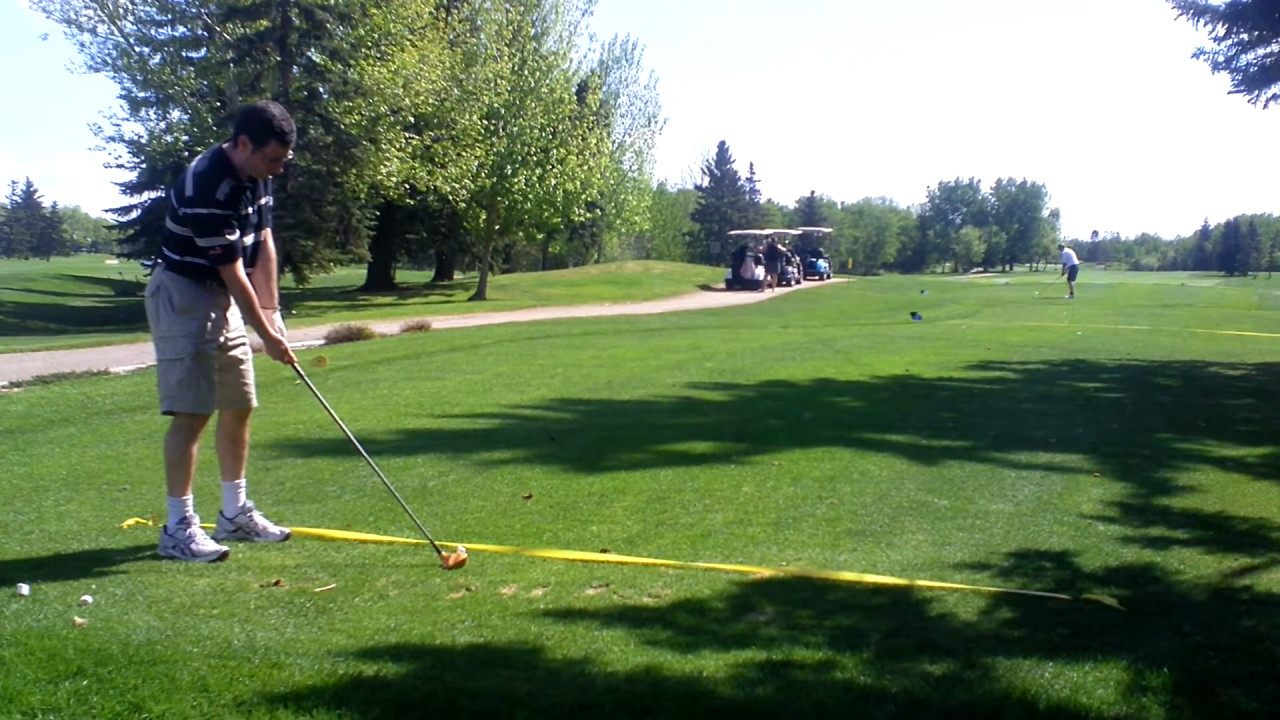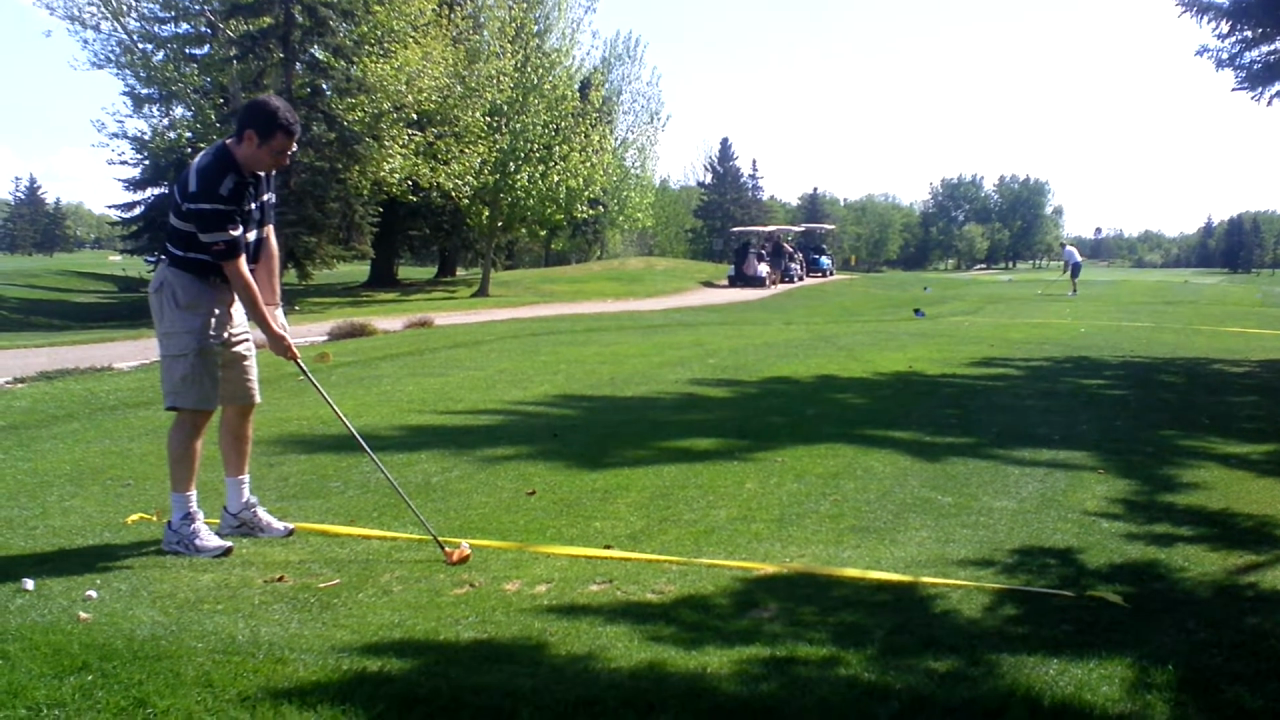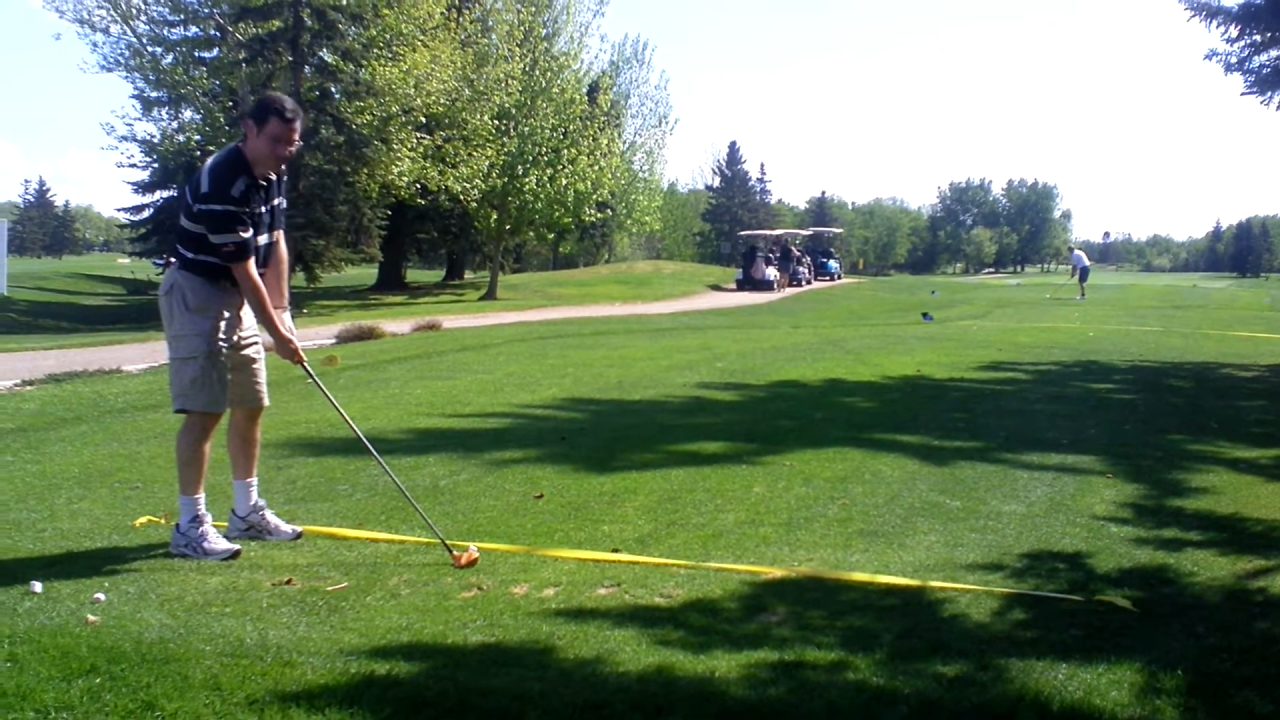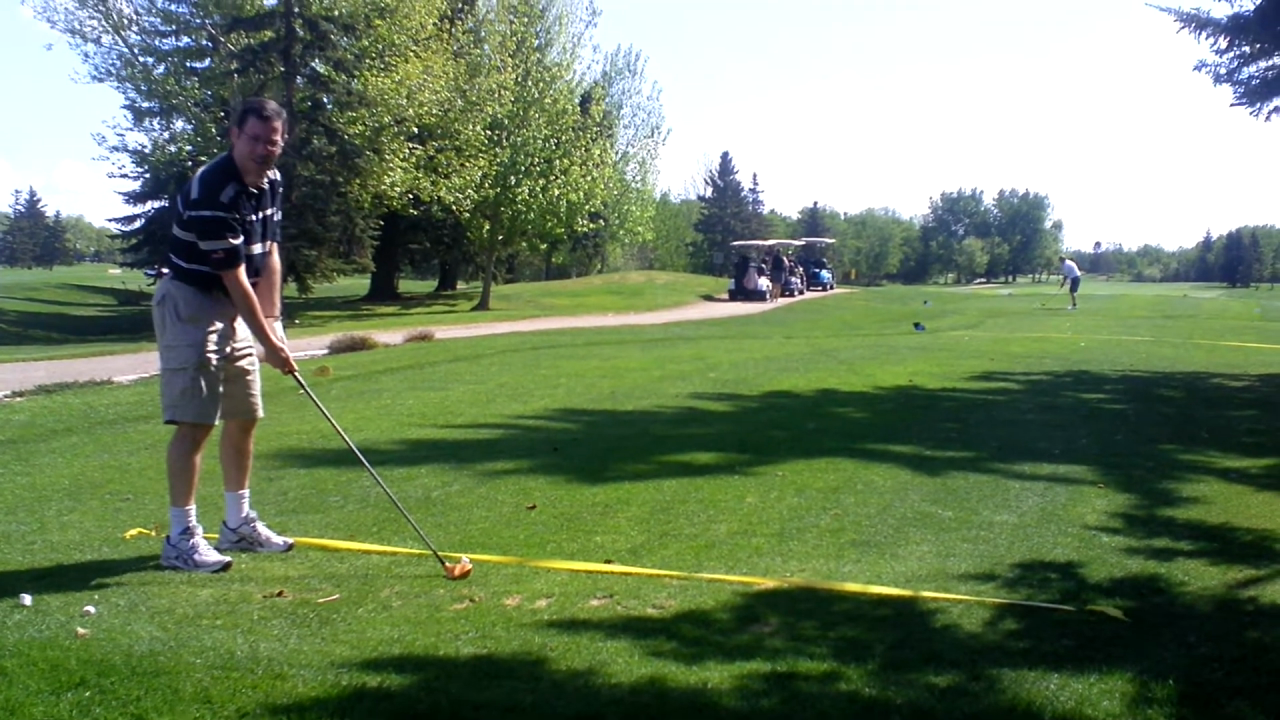
dt=0.3s
person 1, frame 1
left shoulder: (256, 174)
right shoulder: (206, 187)
left elbow: (263, 243)
right elbow: (234, 272)
left wrist: (272, 311)
right wrist: (267, 334)
left hip: (222, 296)
right hip: (183, 296)
left knee: (238, 407)
right knee: (192, 412)
left ankle: (235, 512)
right ankle: (178, 526)
person 1, frame 2
left shoulder: (259, 170)
right shoulder: (210, 184)
left elbow: (265, 240)
right elbow: (236, 269)
left wrist: (274, 308)
right wrist: (271, 330)
left hip: (225, 293)
right hip: (187, 293)
left knee: (241, 402)
right knee: (195, 407)
left ankle: (239, 508)
right ankle: (182, 522)
person 1, frame 3
left shoulder: (273, 174)
right shoulder: (221, 184)
left elbow: (275, 245)
right elbow: (246, 270)
left wrist: (282, 312)
right wrist: (277, 333)
left hip: (235, 296)
right hip: (197, 295)
left knee: (250, 406)
right knee: (204, 410)
left ankle: (247, 511)
right ankle: (191, 525)
person 1, frame 4
left shoulder: (269, 181)
right shoulder: (211, 191)
left elbow: (269, 256)
right elbow: (235, 278)
left wrist: (274, 323)
right wrist: (268, 342)
left hip: (231, 307)
right hip: (191, 305)
left knee: (243, 418)
right knee: (195, 421)
left ankle: (238, 523)
right ankle: (181, 537)
